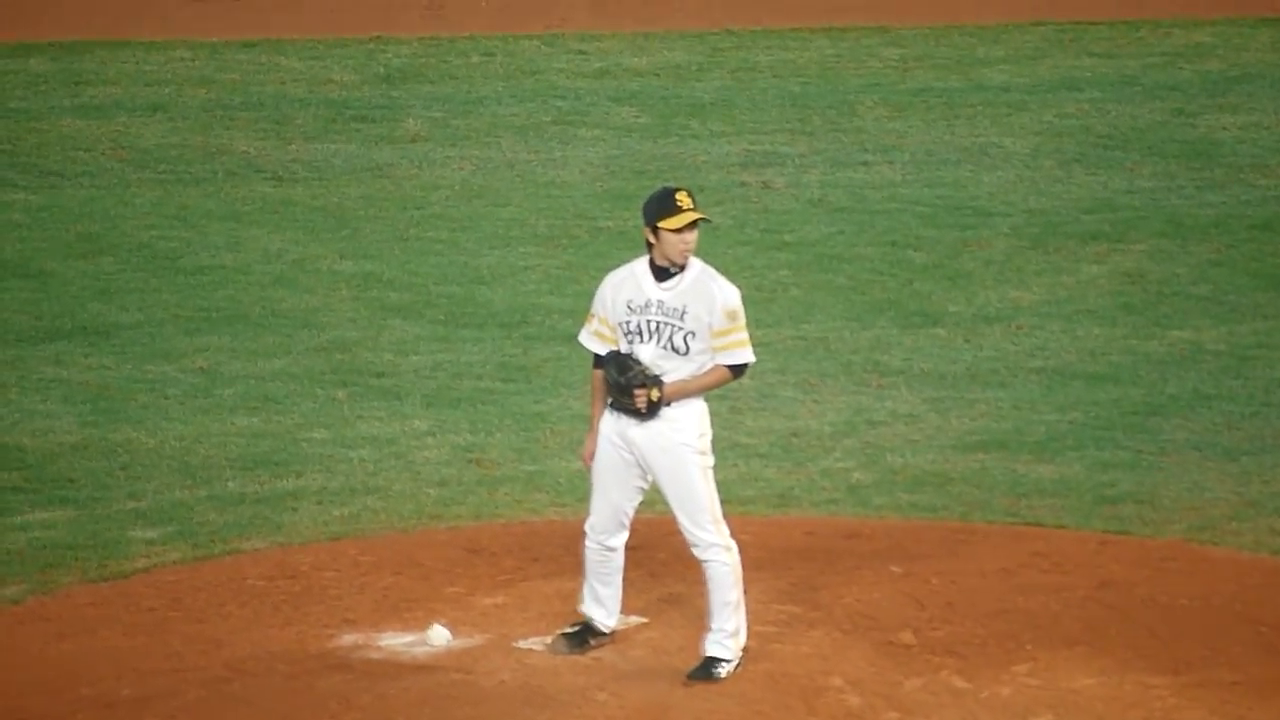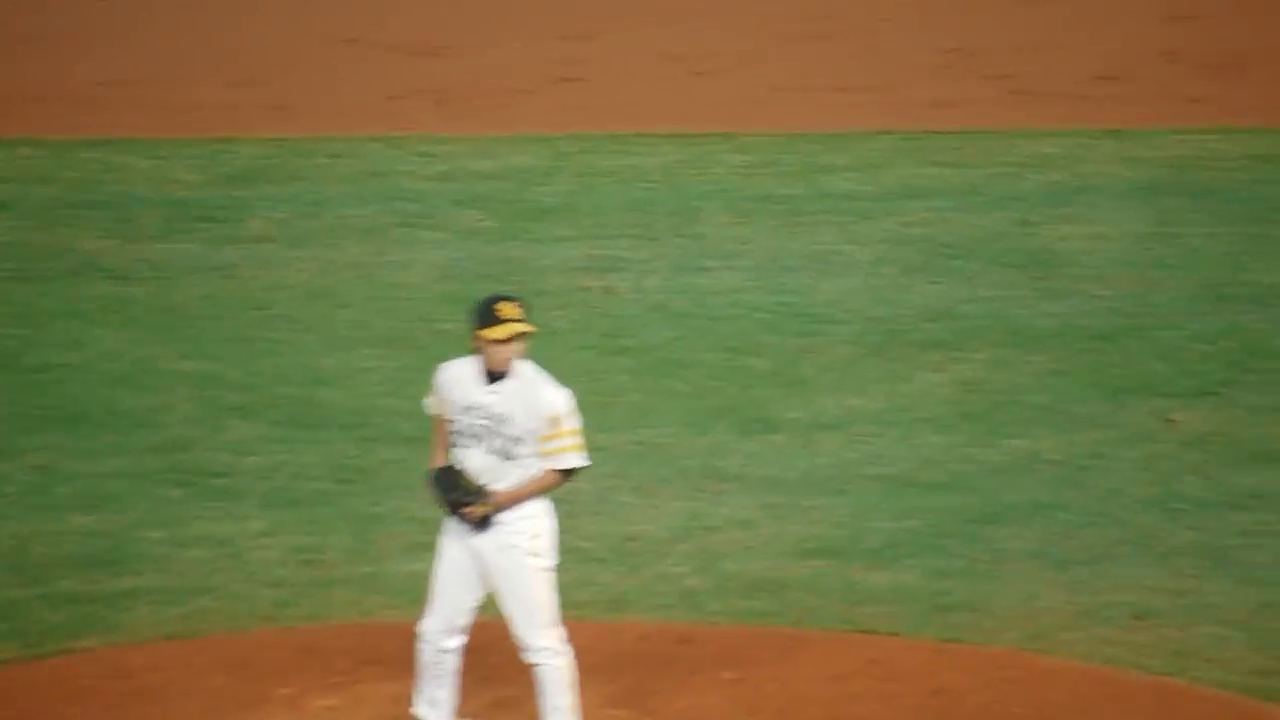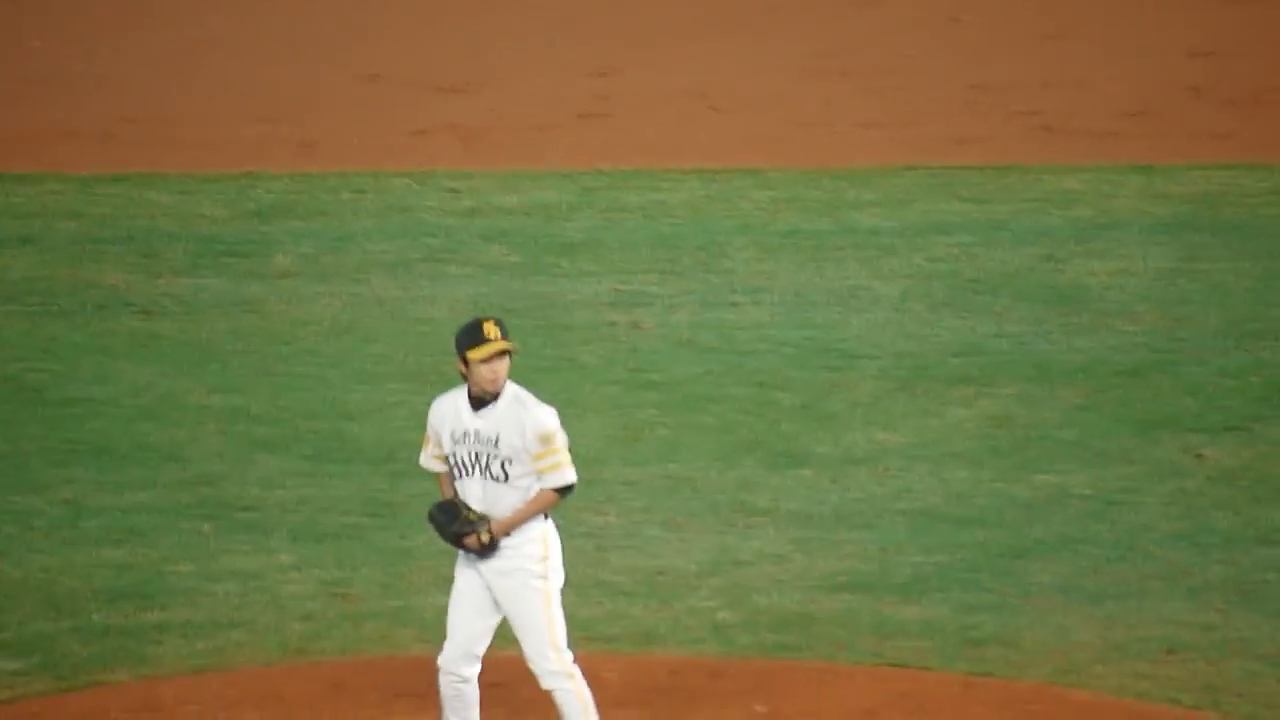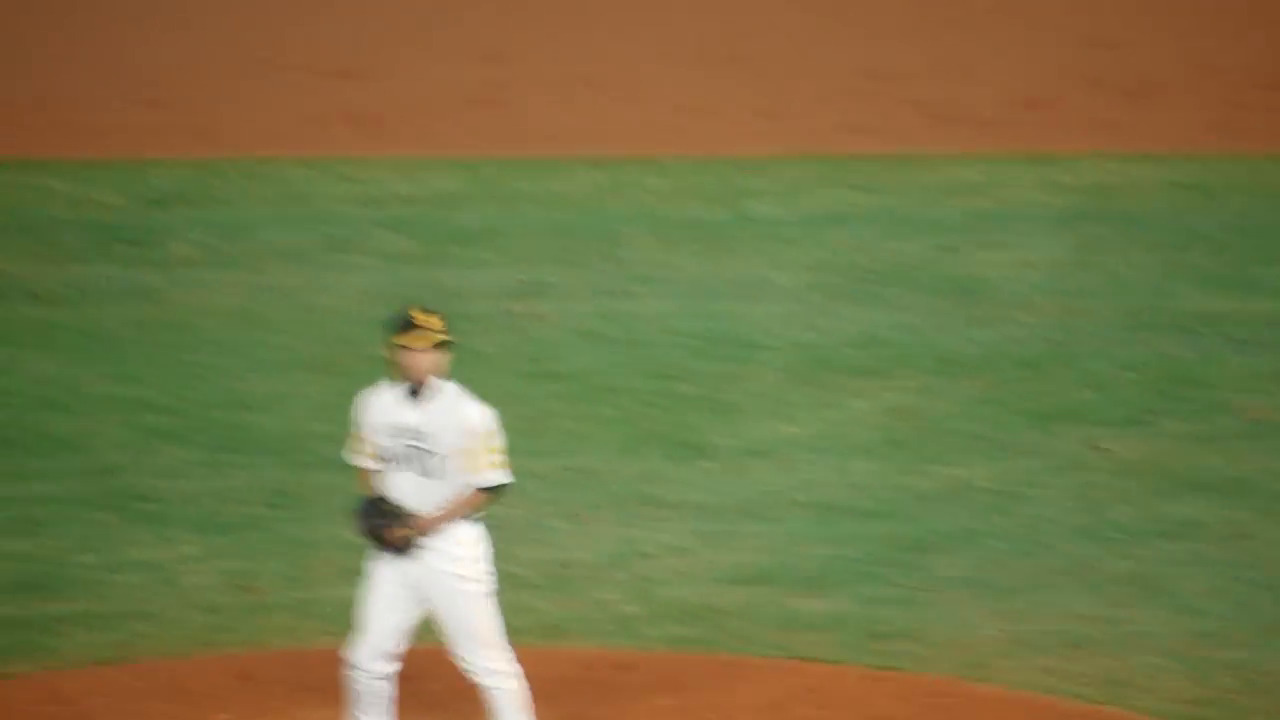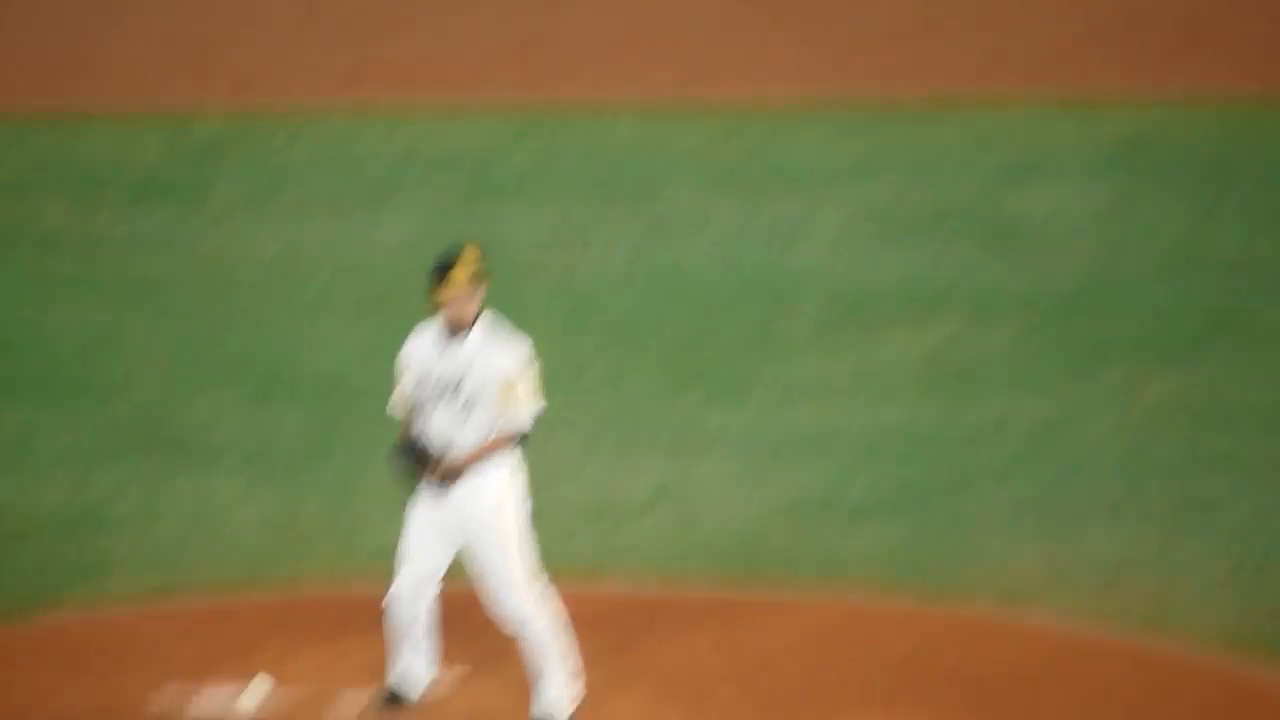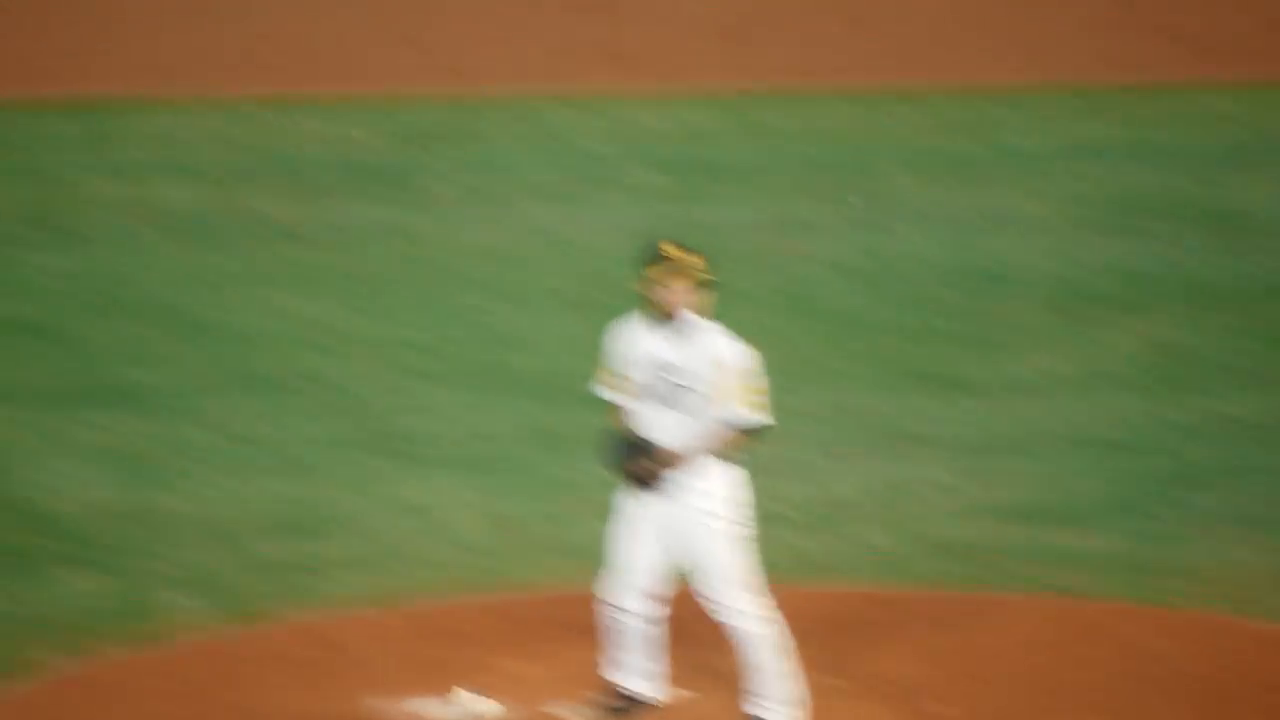
dt=0.4s
person 1, frame 1
left shoulder: (717, 291)
right shoulder: (616, 283)
left elbow: (732, 365)
right elbow: (601, 358)
left wrist: (668, 391)
right wrist: (594, 427)
left hip: (679, 423)
right hip: (619, 422)
left knee: (708, 535)
right knee: (602, 529)
left ankle: (725, 644)
right ankle: (598, 620)
person 1, frame 2
left shoulder: (545, 395)
right shoulder: (450, 376)
left elbow: (564, 468)
left wrist: (497, 500)
right wrist: (437, 464)
left hip: (517, 525)
right hip: (463, 525)
left knee: (541, 638)
right knee: (438, 630)
person 1, frame 3
left shoulder: (533, 413)
right shoulder: (443, 410)
left elbow: (558, 486)
left wrist: (500, 528)
left hip: (524, 547)
right hip: (473, 551)
left knee: (551, 661)
right knee: (456, 662)
person 1, frame 4
left shoulder: (466, 412)
right shoulder: (372, 404)
left elbow: (488, 486)
left wrist: (426, 524)
left hip: (451, 547)
right hip: (393, 549)
left knee: (487, 661)
right knee: (368, 656)
person 1, frame 5
left shoulder: (505, 351)
right shoulder: (416, 346)
left elbow: (518, 425)
left wrist: (461, 462)
right wrist: (418, 451)
left hip: (488, 483)
right hip: (434, 487)
left knee: (517, 594)
right knee: (407, 590)
right ankle: (409, 678)
person 1, frame 6
left shoulder: (723, 349)
right shoulder: (626, 336)
left elbow: (743, 427)
left wrist: (678, 459)
right wrist: (631, 450)
left hip: (706, 485)
right hip: (647, 485)
left knee: (737, 602)
right knee: (626, 591)
